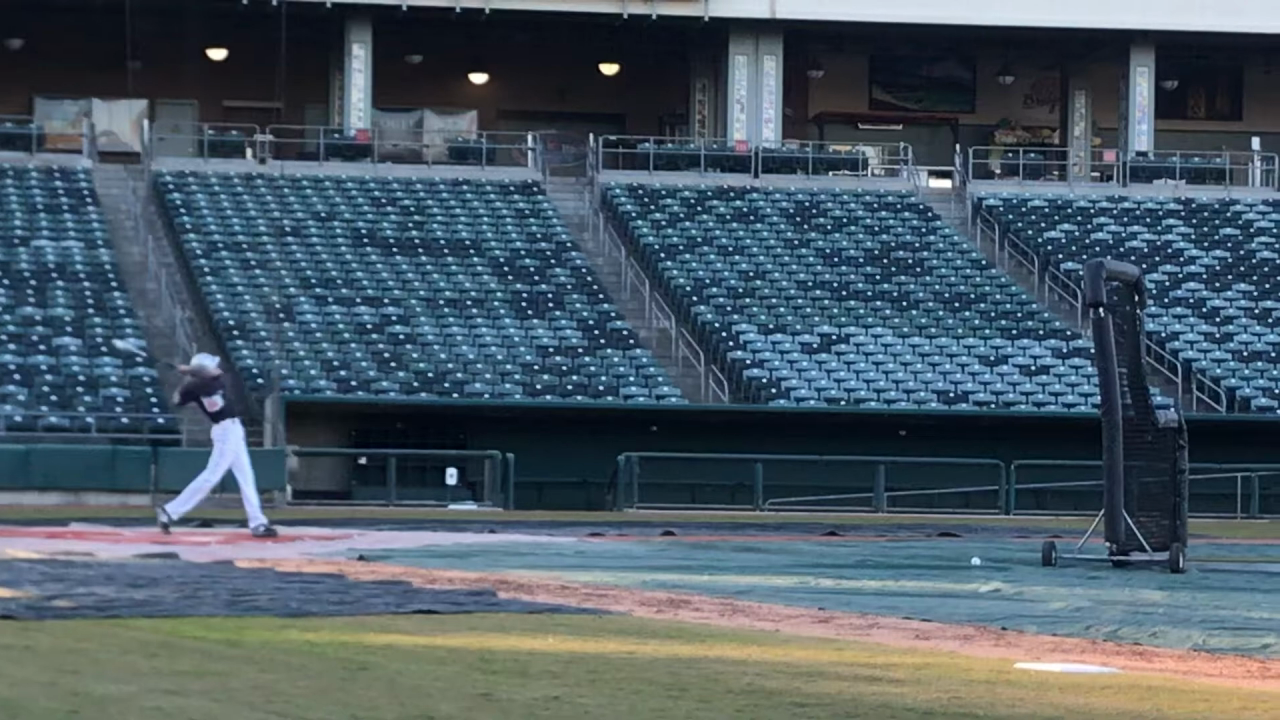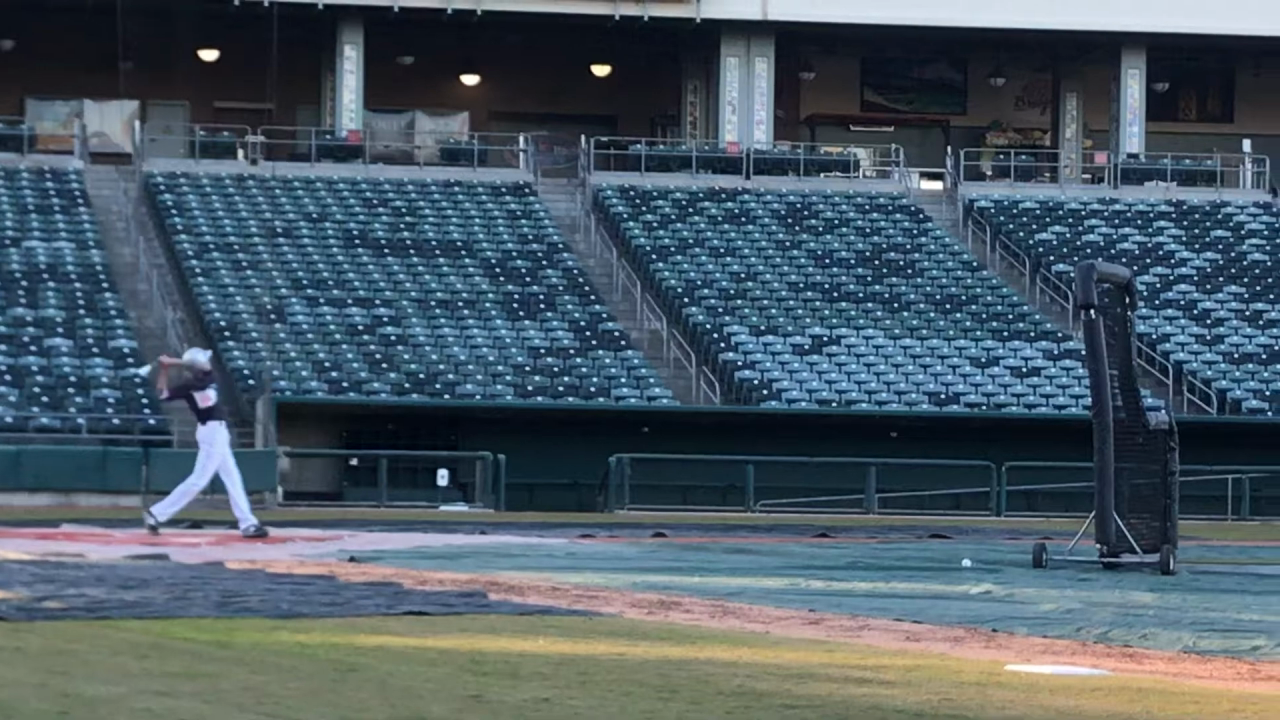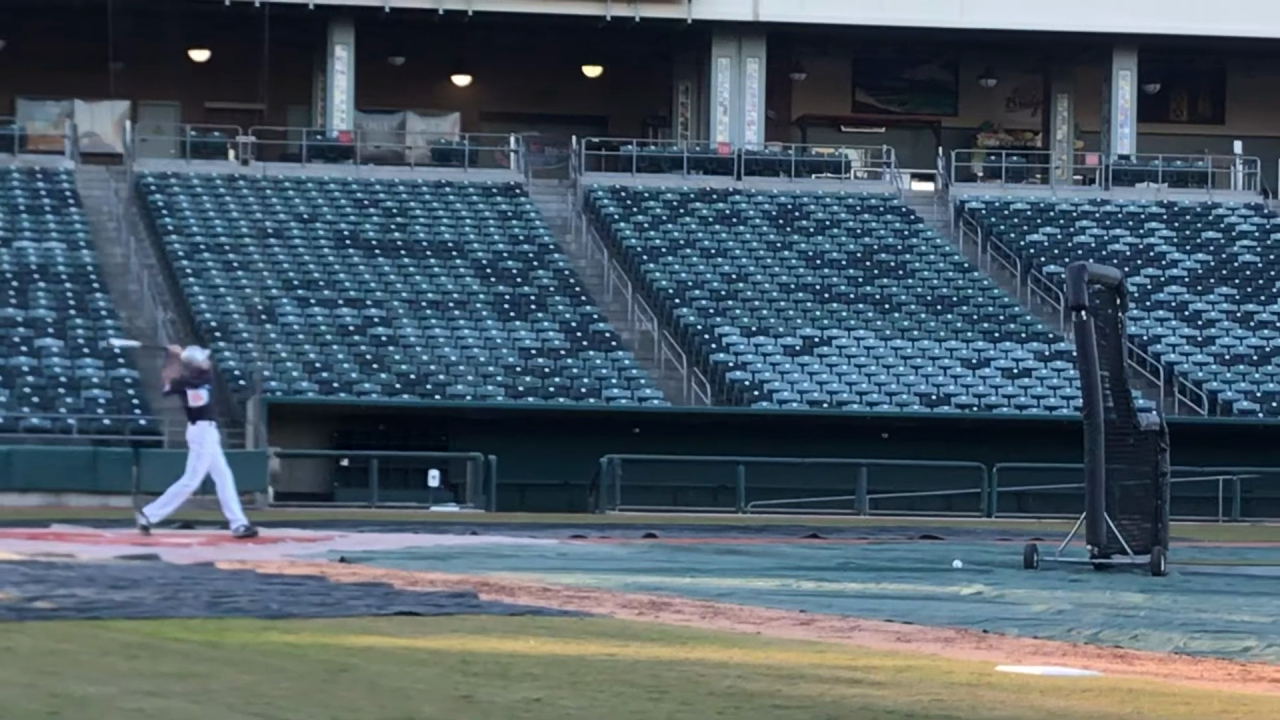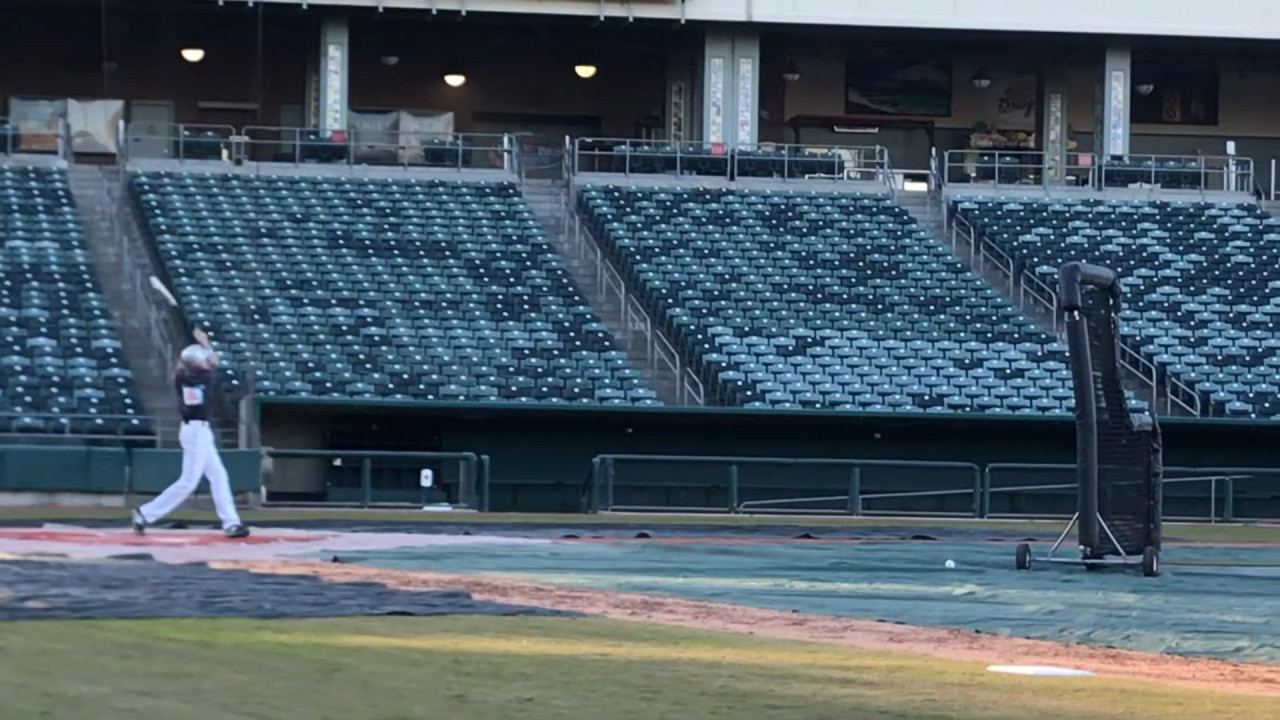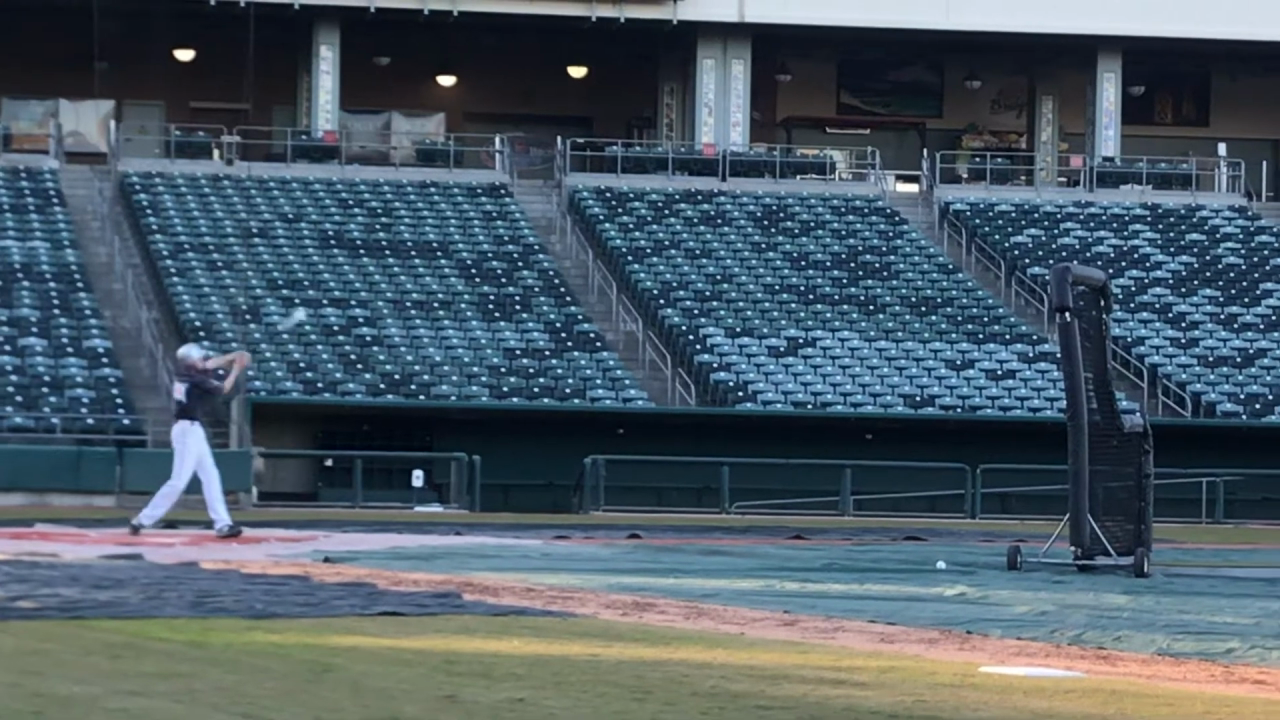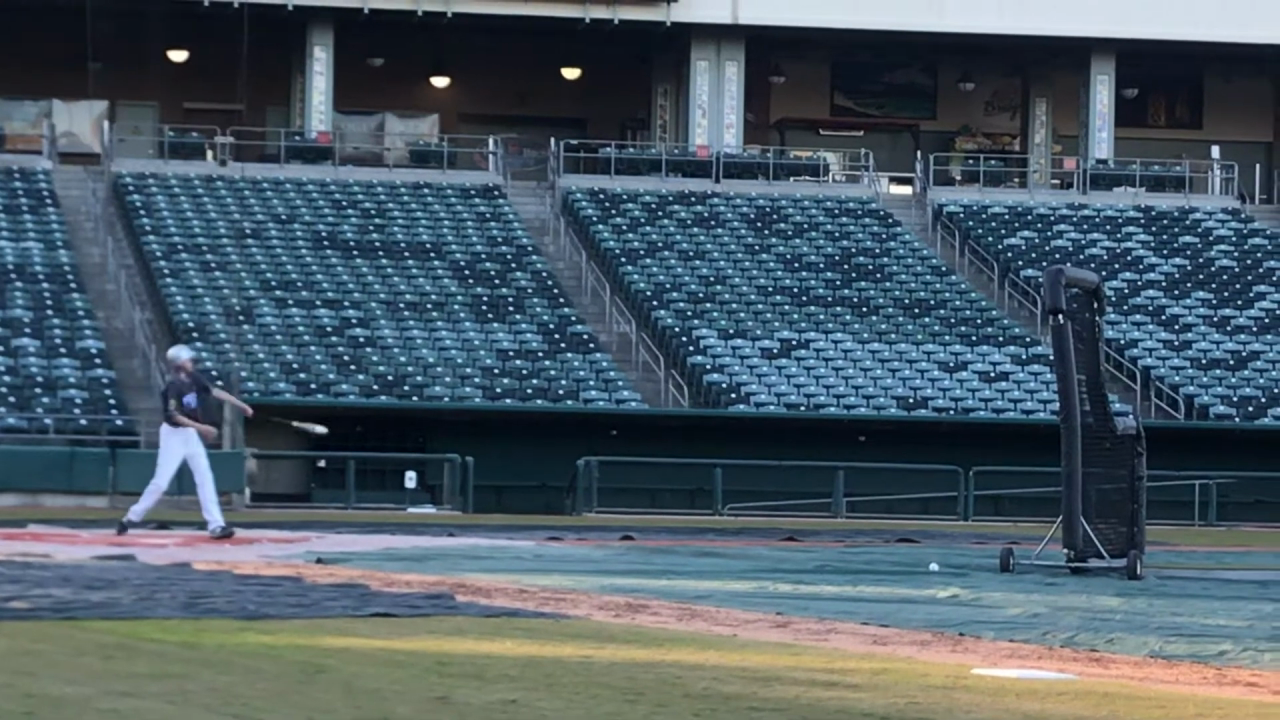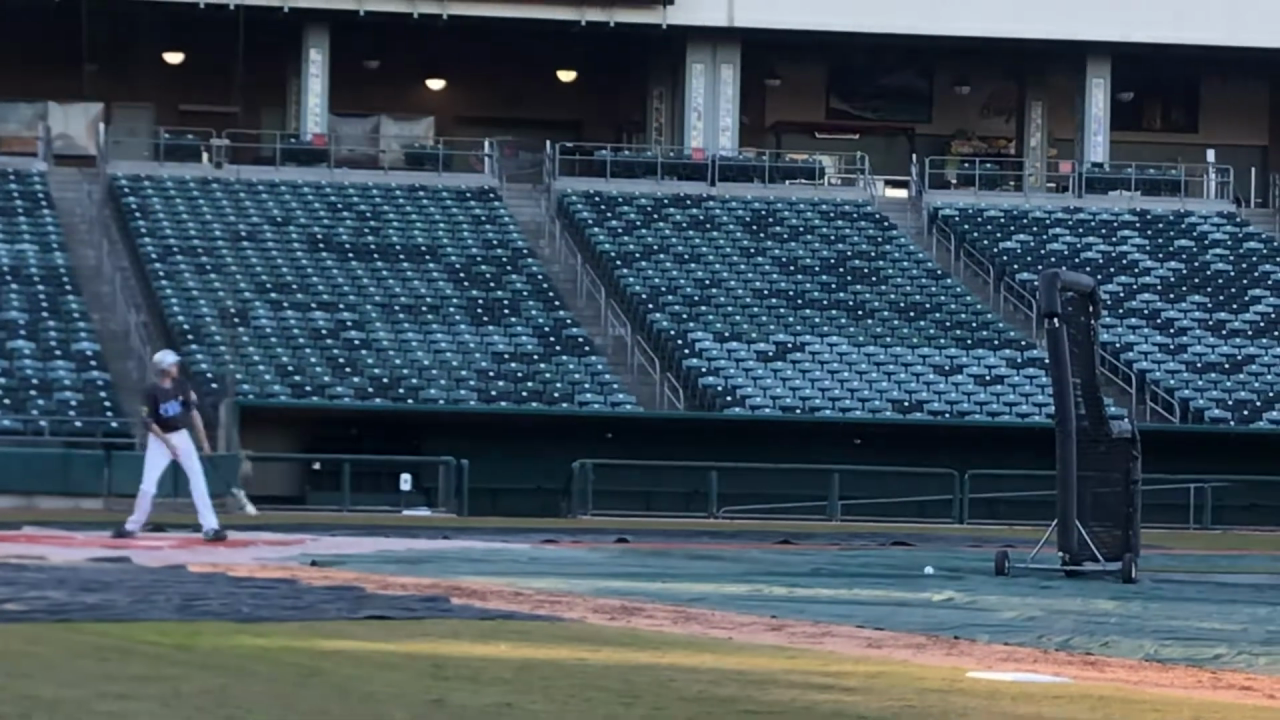
dt=0.2s
person 1, frame 1
left shoulder: (193, 387)
right shoulder: (218, 382)
left elbow: (176, 400)
left wrist: (190, 374)
right wrist: (189, 370)
left hip: (229, 430)
right hip: (228, 430)
left knee: (246, 476)
right knee: (211, 476)
left ankle: (257, 523)
right ankle: (170, 512)
person 1, frame 2
left shoulder: (186, 386)
right shoulder: (209, 377)
left elbow: (162, 394)
left wrist: (163, 369)
right wrist: (174, 362)
left hip: (213, 431)
right hip: (214, 432)
left knee: (232, 478)
right knee: (198, 480)
left ankle: (248, 523)
right ankle: (156, 514)
person 1, frame 3
left shoulder: (182, 382)
right shoulder: (205, 377)
left elbow: (167, 385)
left wrist: (174, 358)
right wrist: (181, 353)
left hip: (201, 431)
right hip: (204, 431)
left knee: (224, 477)
right knee: (190, 482)
left ankle: (238, 524)
right ankle: (149, 515)
person 1, frame 4
left shoulder: (181, 377)
right shoulder: (205, 376)
left elbow: (181, 365)
right elbow: (214, 360)
left wrist: (199, 346)
right wrist: (204, 341)
left hip: (196, 430)
right hip: (197, 431)
left knee: (218, 475)
right knee: (188, 483)
left ankle: (230, 523)
right ankle: (146, 514)
person 1, frame 5
left shoulder: (182, 373)
right shoulder: (197, 380)
left elbow: (210, 364)
right elbow: (224, 389)
left wrist: (233, 356)
right wrist: (237, 367)
left hip: (194, 431)
right hip: (187, 431)
left knee: (211, 476)
right knee: (178, 482)
left ankle: (222, 523)
right ankle: (142, 520)
person 1, frame 6
left shoulder: (193, 378)
right shoulder: (173, 386)
left elbow: (214, 392)
right elbow: (174, 417)
left wrist: (239, 404)
right wrist: (201, 427)
left hip: (192, 433)
right hip: (173, 433)
left knee: (205, 477)
right knee: (161, 481)
left ankle: (217, 525)
right ankle: (133, 517)
person 1, frame 7
left shoulder: (181, 385)
right shoulder: (152, 392)
left elbow: (193, 412)
right elbow: (150, 423)
left wrist: (203, 440)
right wrist: (168, 445)
left hip: (181, 435)
right hip: (159, 440)
left knee: (198, 478)
right knee: (147, 486)
left ankle: (210, 527)
right ankle: (132, 526)
